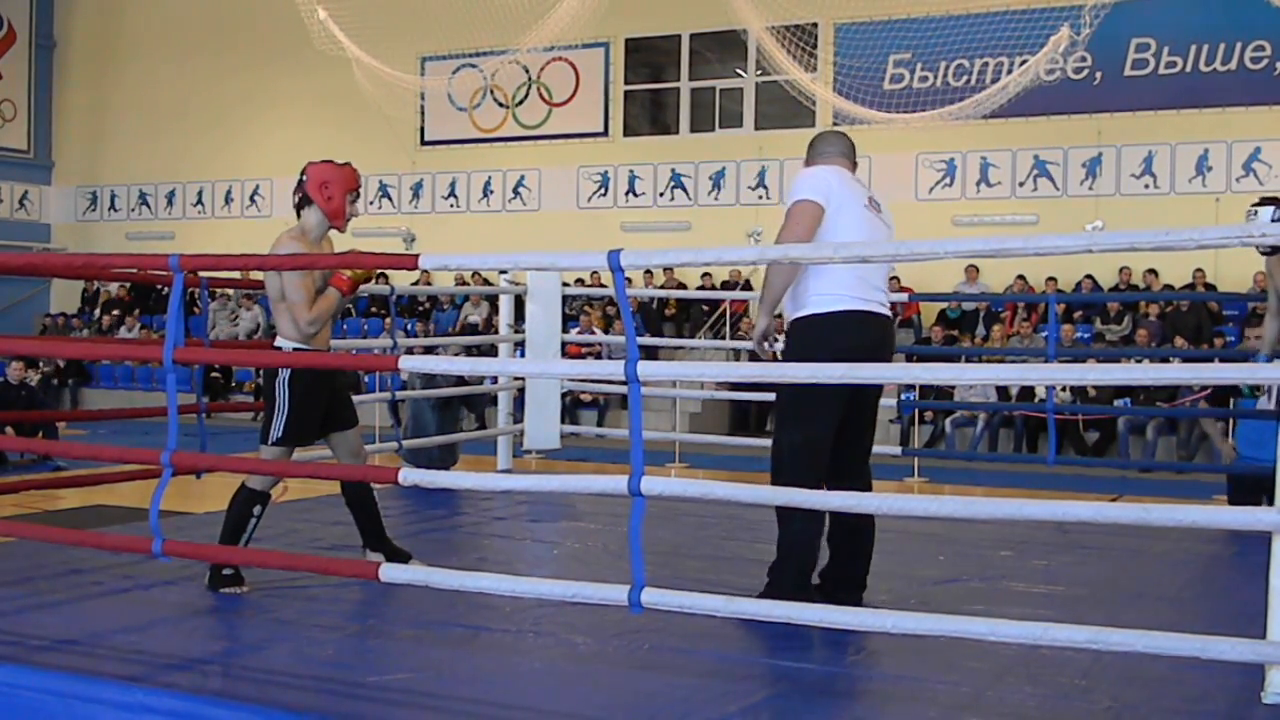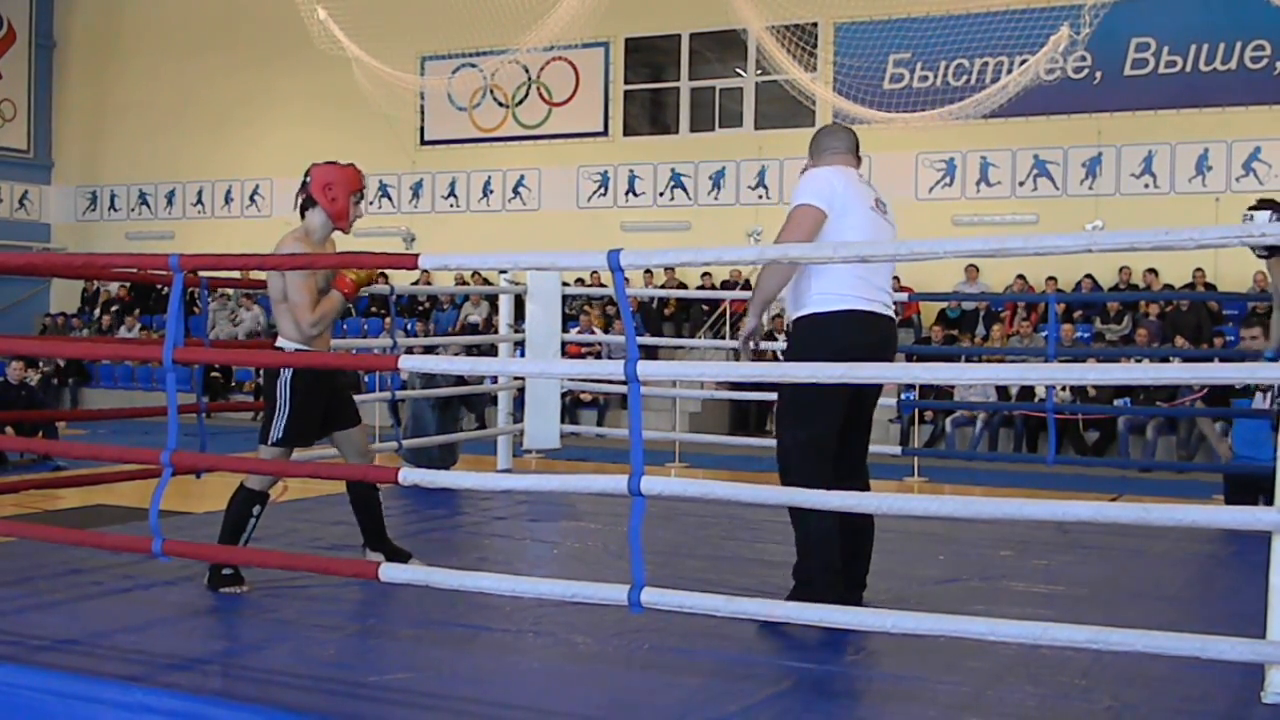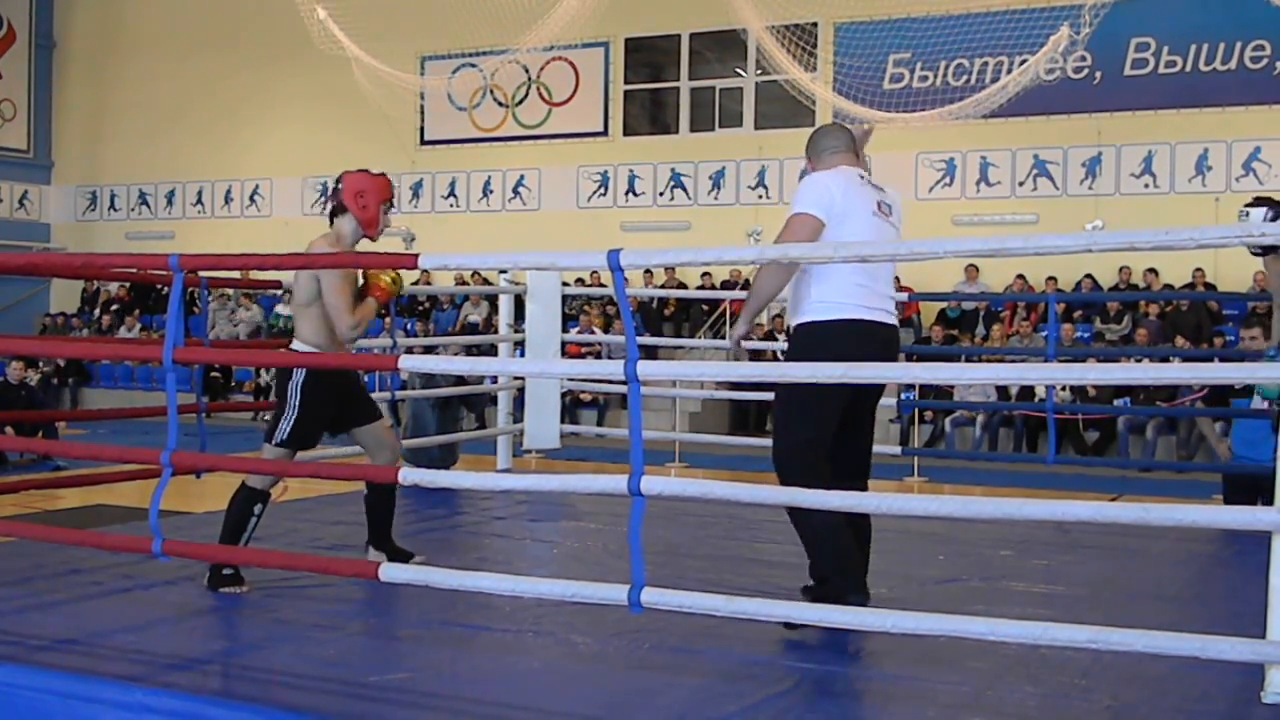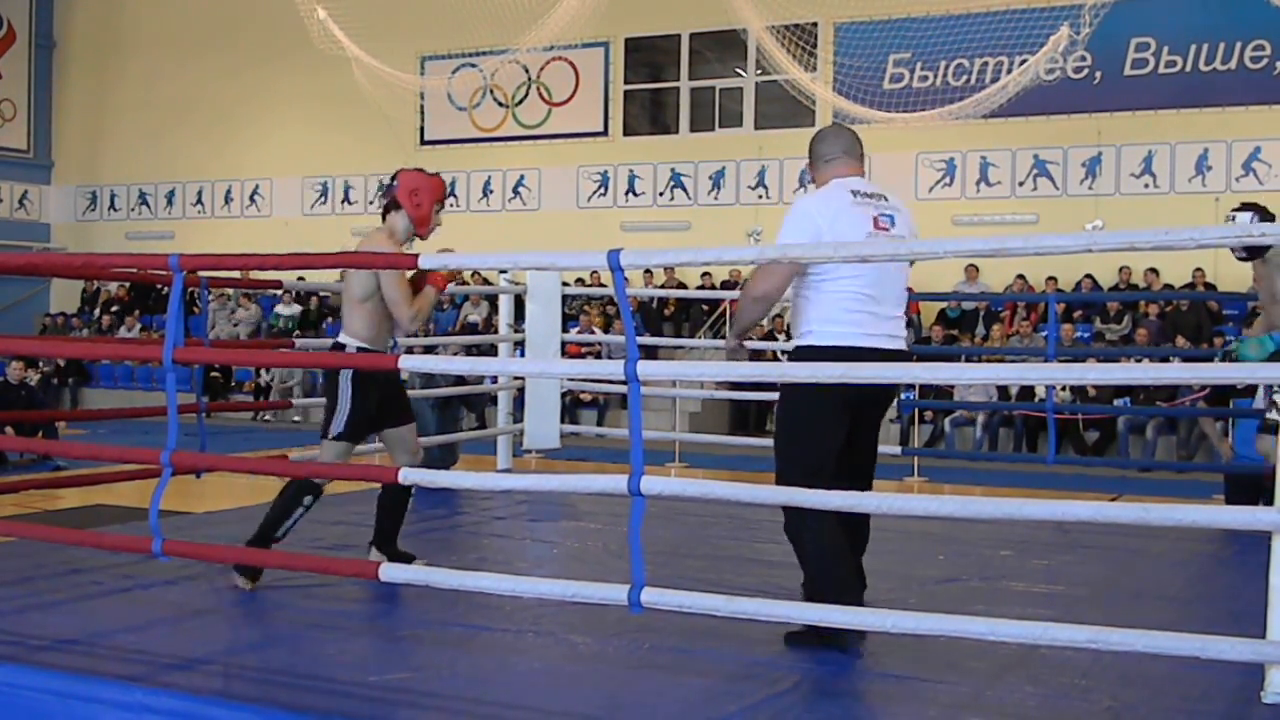
dt=0.2s
person 1, frame 1
left shoulder: (815, 179)
right shoulder: (874, 206)
left elbow: (792, 242)
left wrist: (765, 311)
left hip: (826, 329)
right hip: (875, 332)
left knee: (798, 461)
right knee: (849, 465)
left ankle: (789, 589)
right ankle: (844, 588)
person 1, frame 2
left shoulder: (821, 180)
right shoulder: (876, 201)
left elbow: (791, 245)
left wrist: (754, 312)
left hip: (829, 329)
right hip: (877, 332)
left knee: (804, 458)
right knee: (847, 464)
left ankle: (818, 590)
right ankle: (846, 589)
person 1, frame 3
left shoulder: (823, 184)
right shoulder: (885, 201)
left elbow: (786, 256)
left wrist: (746, 318)
left hip: (827, 337)
right hip: (879, 339)
left knee: (800, 465)
right knee: (848, 471)
left ankle: (840, 595)
right ankle: (846, 590)
person 1, frame 4
left shoulder: (815, 207)
right shoulder: (898, 213)
left elbow: (763, 289)
left wrist: (736, 335)
left hip: (827, 360)
right hip: (886, 360)
left knee: (802, 491)
right knee: (850, 482)
right ankle: (842, 596)
person 2, frame 1
left shoulder: (324, 244)
right shoulder: (292, 247)
right elbow: (308, 322)
left wrist: (353, 281)
right wrist: (343, 281)
left hip: (323, 365)
right hip: (294, 368)
left knee: (354, 458)
right knee: (267, 472)
left ankle: (378, 548)
right ankle: (222, 567)
person 2, frame 2
left shoulder: (324, 246)
right shoulder: (296, 248)
right elbow: (310, 323)
left wrist: (352, 282)
right wrist: (346, 285)
left hip: (325, 367)
right hip: (295, 370)
left knee: (360, 454)
right knee: (266, 472)
left ankle: (378, 548)
right ankle: (222, 567)
person 2, frame 3
left shoulder: (342, 253)
right shoulder: (327, 254)
right elbow: (348, 328)
left wrist: (375, 288)
right wrist: (380, 290)
left hip: (337, 371)
right hip: (307, 373)
left knee: (388, 450)
right knee: (268, 473)
left ankle: (381, 547)
right ankle: (224, 565)
person 2, frame 4
left shoulder: (386, 249)
right shoulder: (381, 252)
left elbow: (393, 308)
right elbow: (409, 321)
left wrist: (421, 278)
right wrist: (437, 280)
left hip: (375, 364)
right hip: (346, 366)
left knee: (411, 452)
right knee: (326, 468)
left ankle: (384, 547)
right ankle: (255, 550)
